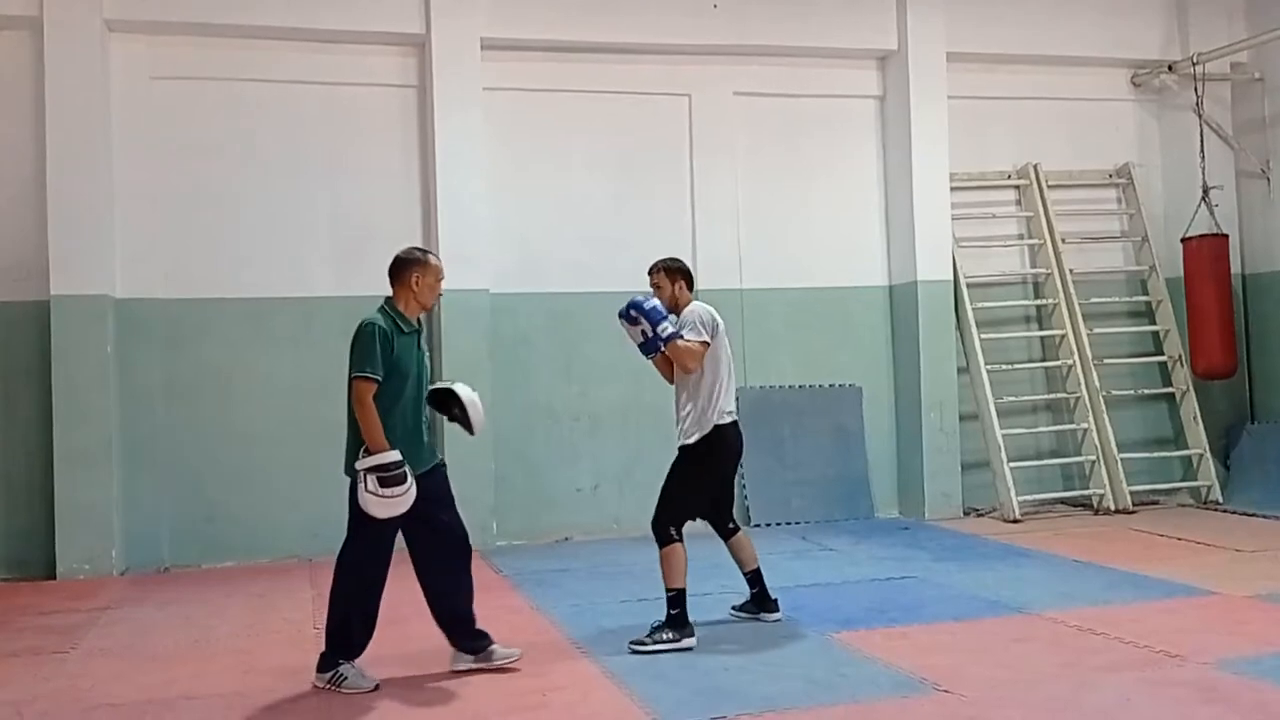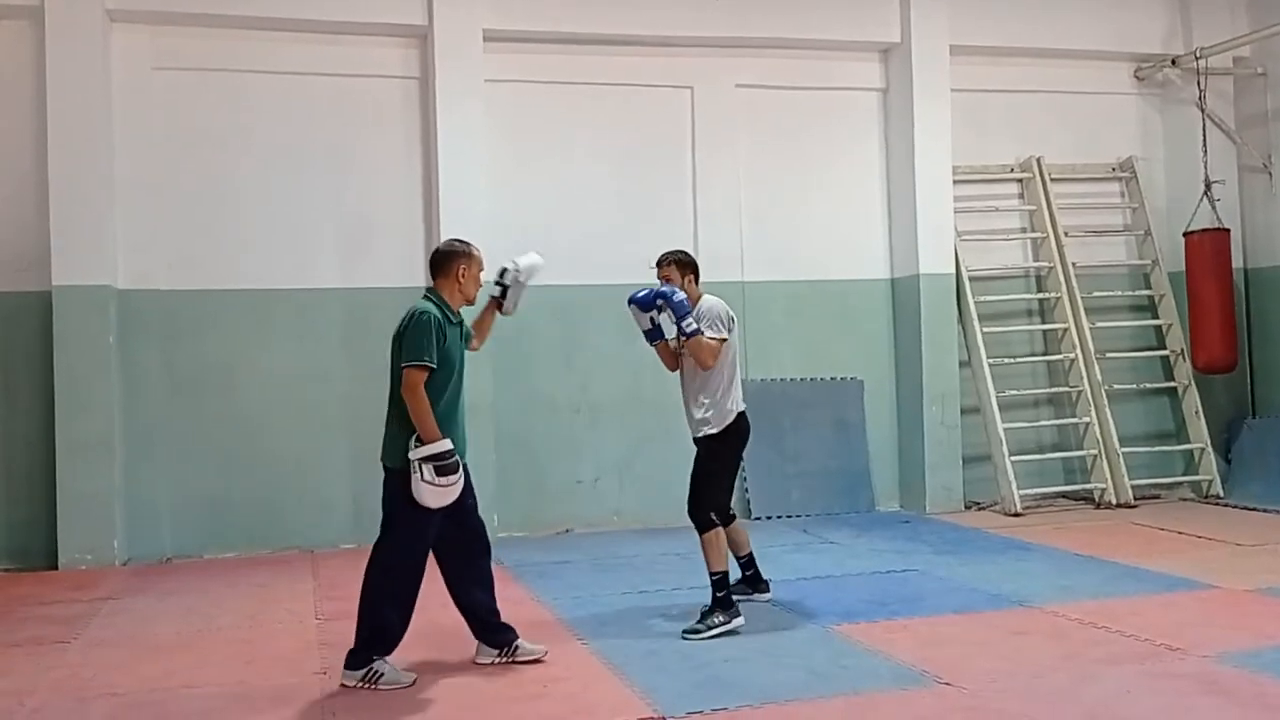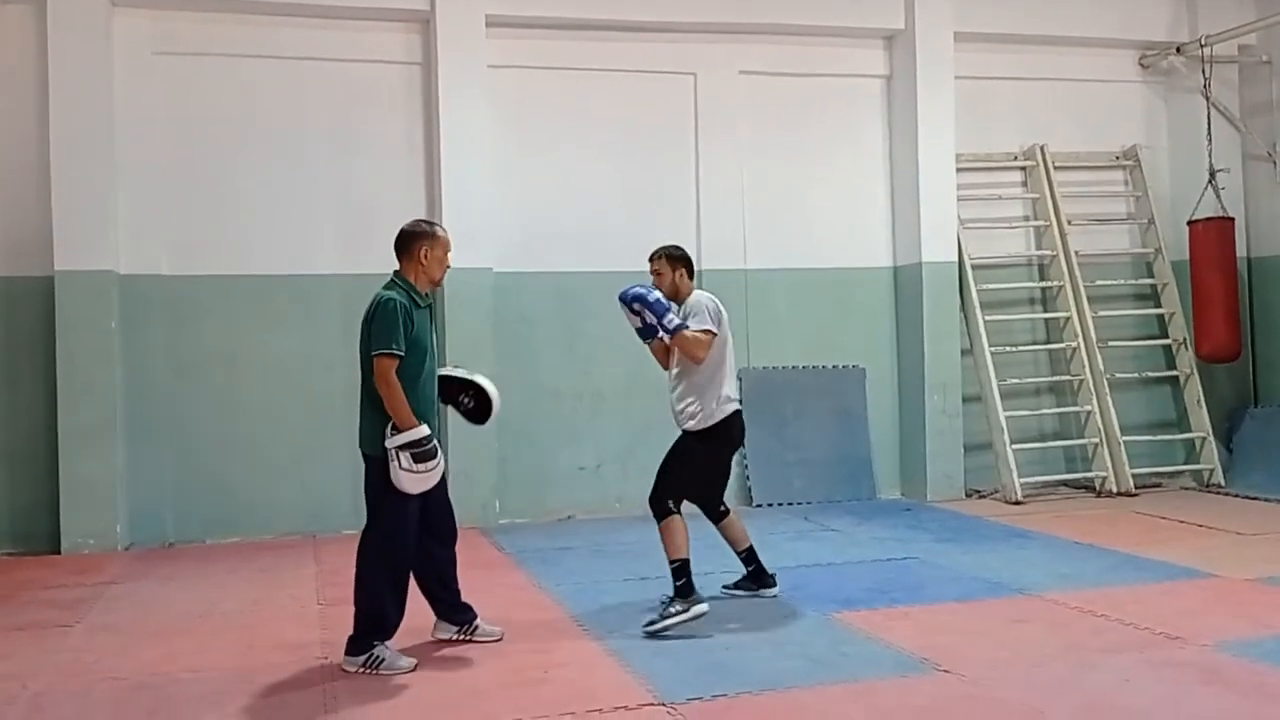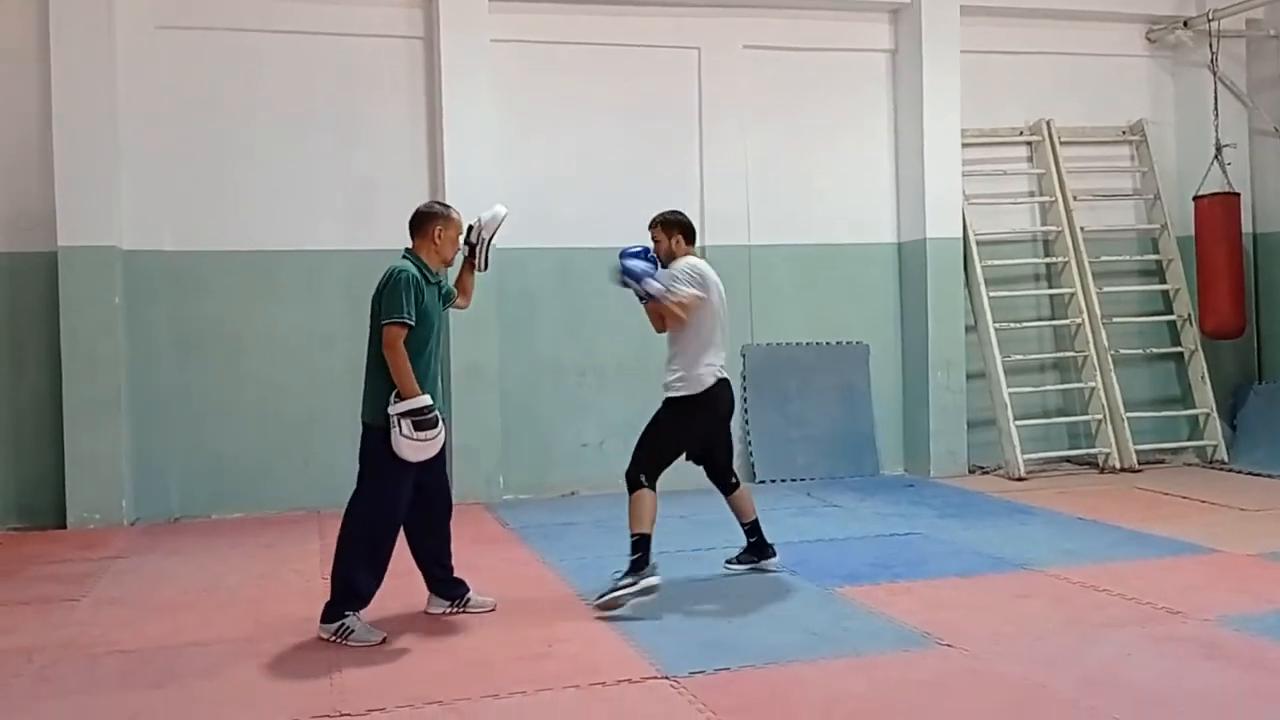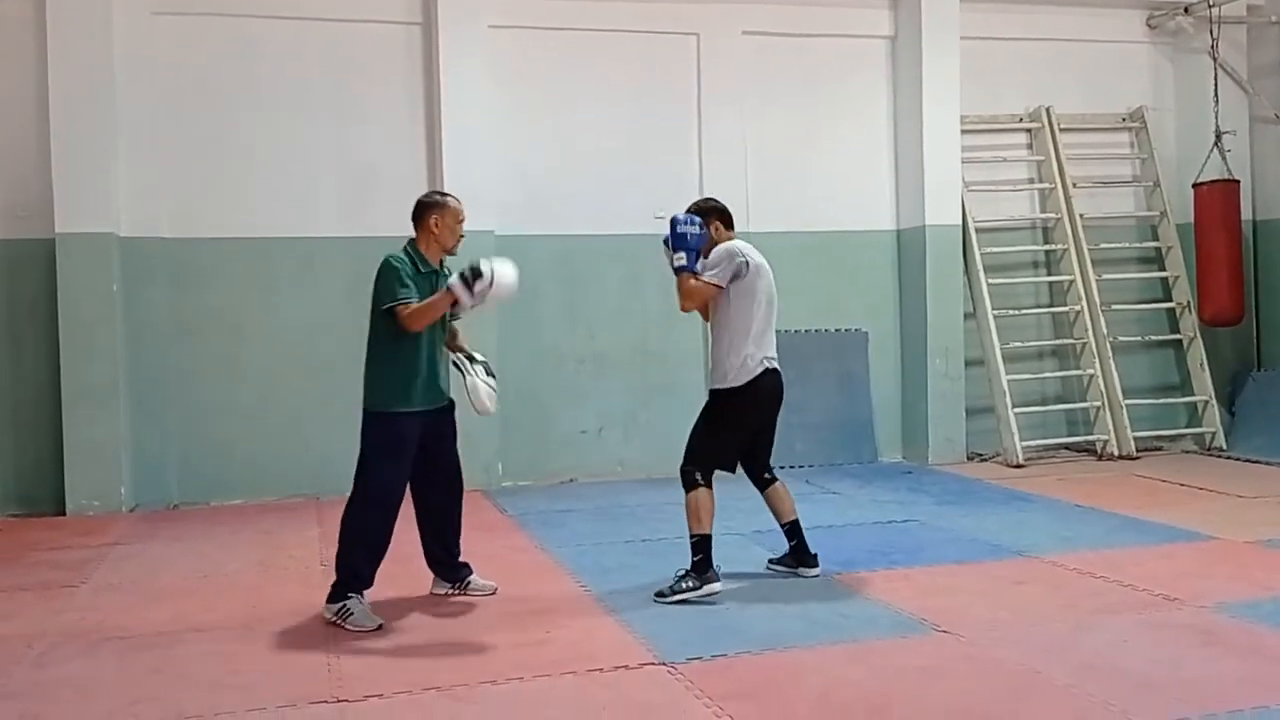
dt=1s
person 1, frame 1
left shoulder: (415, 330)
right shoulder: (375, 330)
right elbow: (362, 398)
right wrist: (383, 460)
left hip: (425, 467)
left knee: (450, 552)
right knee: (364, 566)
left ankle: (470, 646)
right ankle: (335, 663)
person 1, frame 2
left shoulder: (449, 318)
right shoulder: (426, 317)
left elbow: (472, 342)
right elbow: (412, 386)
left wrist: (494, 306)
right wrist: (436, 447)
left hip: (447, 458)
right hip: (417, 461)
left knee: (470, 548)
right knee: (400, 557)
left ankle: (495, 640)
right ankle: (364, 661)
person 1, frame 3
left shoulder: (419, 303)
right shoulder: (391, 304)
right elbow: (384, 374)
left wrist: (445, 383)
right wrist: (412, 433)
right hip: (394, 447)
left knee: (438, 530)
right knee: (389, 541)
left ankle: (454, 616)
right ankle: (365, 646)
person 1, frame 4
left shoulder: (431, 280)
right shoulder: (403, 277)
left elbow: (461, 298)
right elbow: (391, 344)
left wrist: (476, 257)
right wrist: (416, 403)
right hip: (394, 420)
left knee: (433, 506)
right knee: (376, 513)
left ankle: (445, 591)
right ankle: (340, 613)
person 1, frame 5
left shoulder: (442, 273)
right shoulder: (396, 266)
right elbow: (414, 320)
left wrist: (467, 356)
right wrist: (455, 287)
left hip: (435, 402)
right hip: (391, 406)
left knee: (443, 489)
right knee: (376, 497)
left ankle: (449, 573)
right ankle: (344, 595)
person 2, frame 1
left shoulder: (698, 314)
right shoulder: (688, 320)
left elbow: (689, 361)
right elbow: (672, 373)
left wrist: (661, 322)
right wrist: (644, 336)
left hip: (709, 437)
right hip: (719, 436)
left knee: (666, 523)
right knee: (723, 521)
left ankle: (677, 623)
right ankle: (763, 599)
person 2, frame 2
left shoulder: (713, 309)
right shoulder: (689, 314)
left elbow: (707, 359)
right elbow: (673, 362)
left wrist: (682, 317)
right wrist: (650, 325)
left hip: (723, 426)
right hip: (711, 429)
left knee: (703, 510)
right knee: (718, 510)
left ankle: (723, 607)
right ankle: (753, 580)
person 2, frame 3
left shoulder: (701, 302)
right shoulder: (684, 310)
left elbow: (698, 351)
right elbow: (669, 362)
left wrist: (666, 317)
right wrist: (644, 325)
left hip: (711, 424)
right hip: (716, 424)
left knee: (664, 499)
right knee: (711, 503)
left ankle: (684, 594)
right ankle: (759, 576)
person 2, frame 4
left shoulder: (688, 269)
right shoulder: (687, 274)
left elbow: (682, 312)
right elbow: (662, 325)
left wrist: (647, 280)
right wrist: (642, 288)
left hip: (693, 397)
right hip: (715, 392)
left knee: (640, 473)
right knee: (721, 472)
left ankle: (639, 568)
right ankle: (759, 548)
person 2, frame 5
left shoulder: (729, 252)
right shoulder: (748, 255)
left elbow: (690, 302)
right elbow: (705, 303)
left wrist: (682, 252)
right wrist: (685, 260)
left hip: (738, 385)
right hip: (765, 381)
left knee: (695, 470)
right knee: (760, 469)
left ankle: (702, 570)
right ankle: (801, 553)
